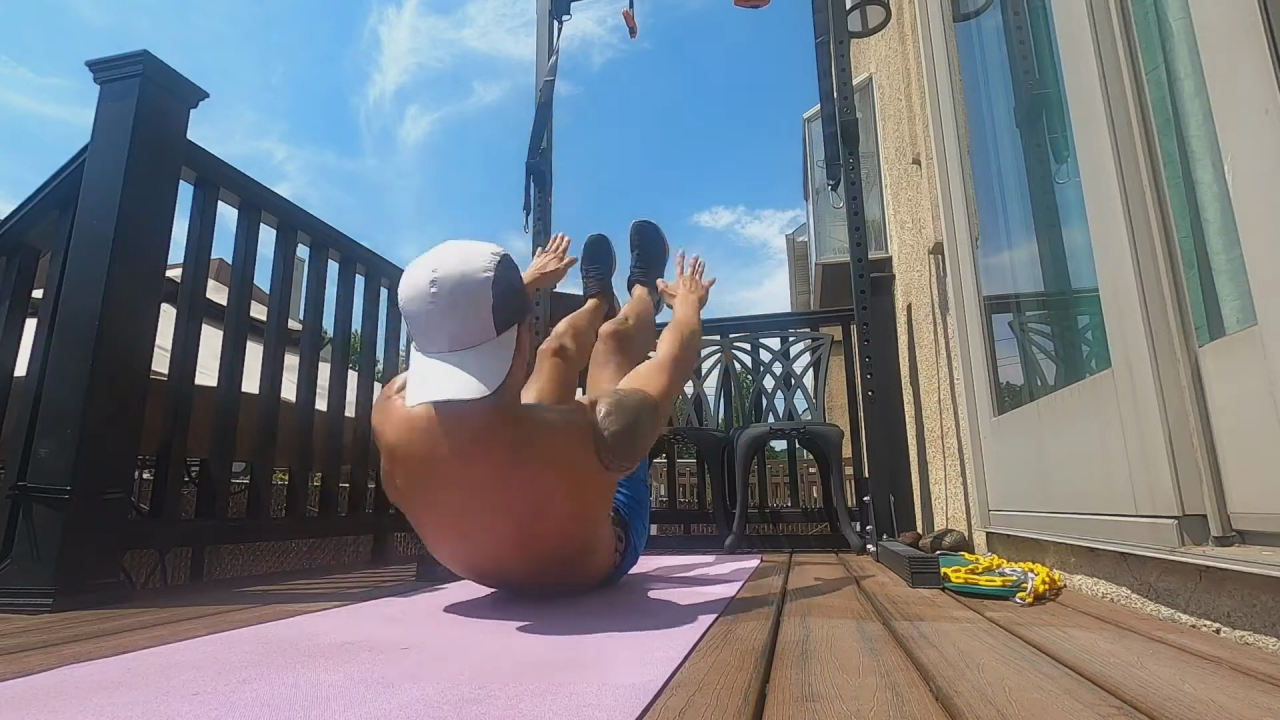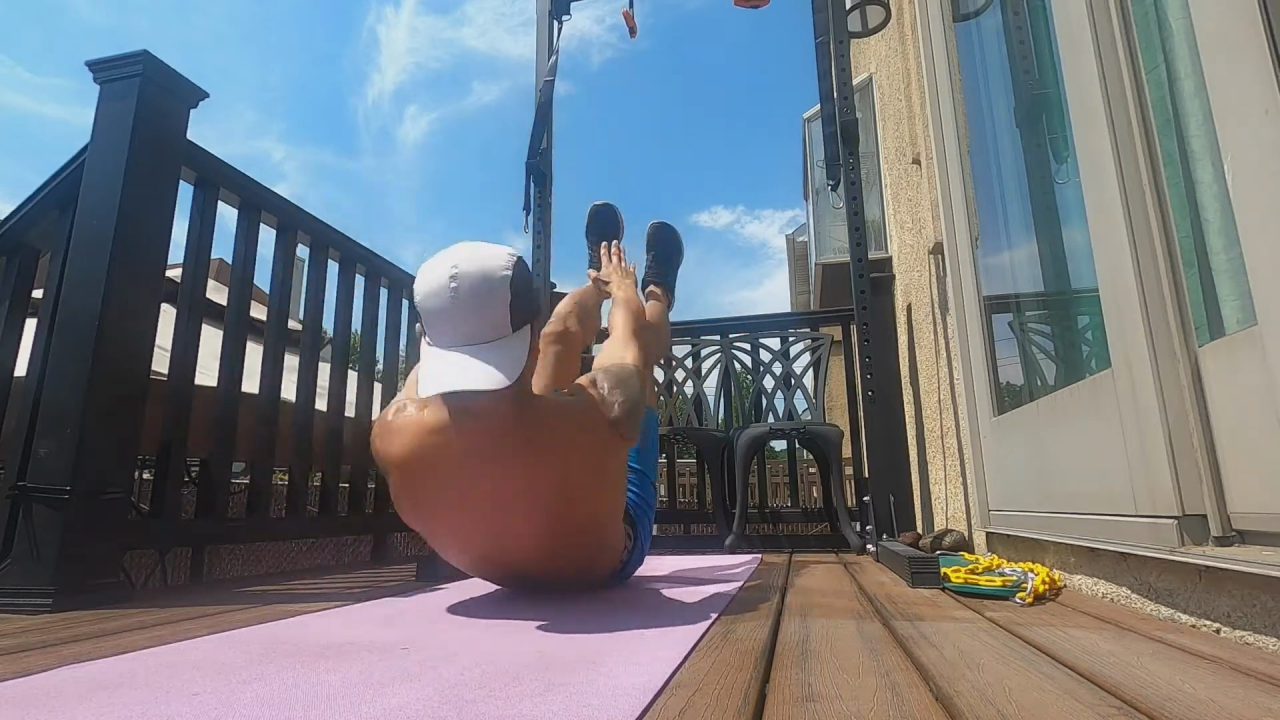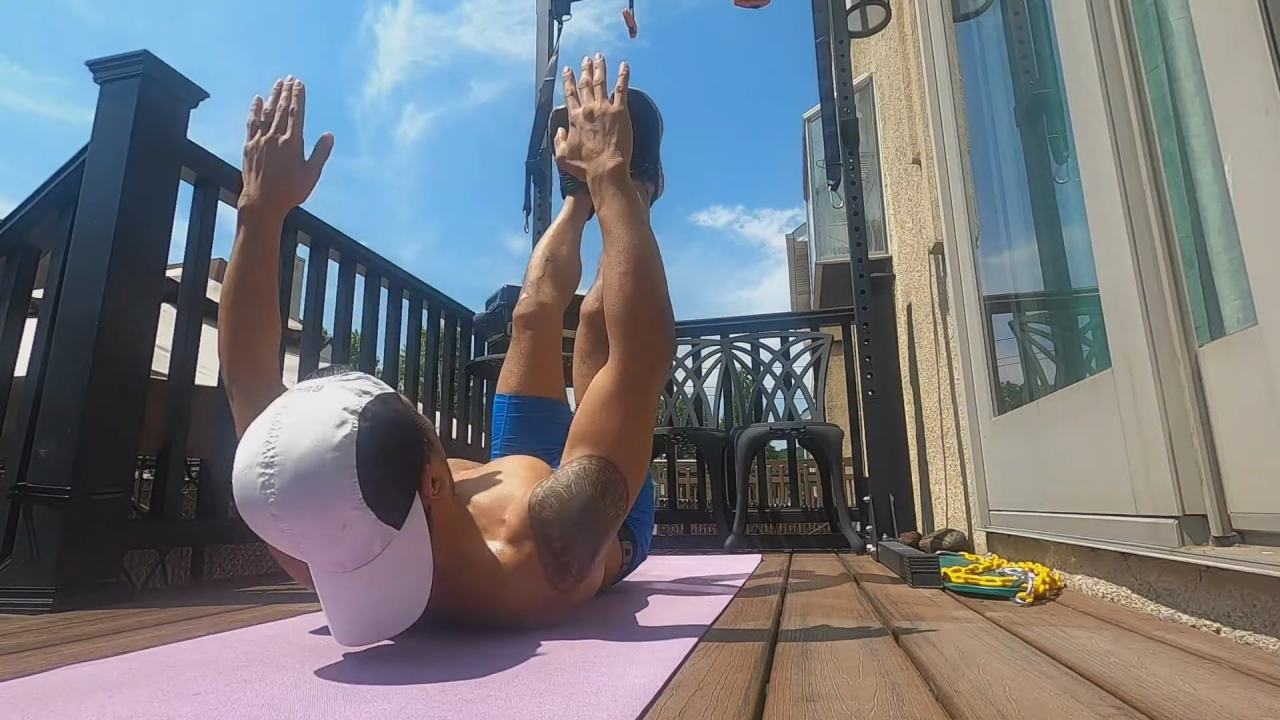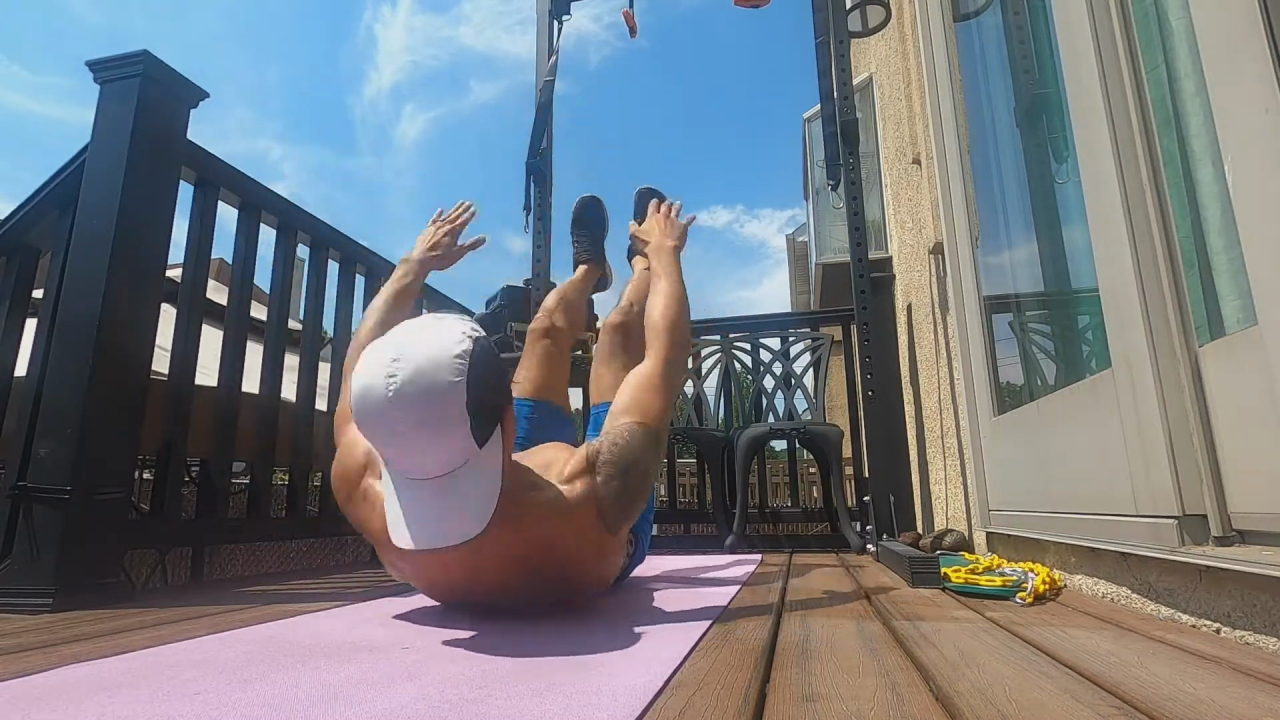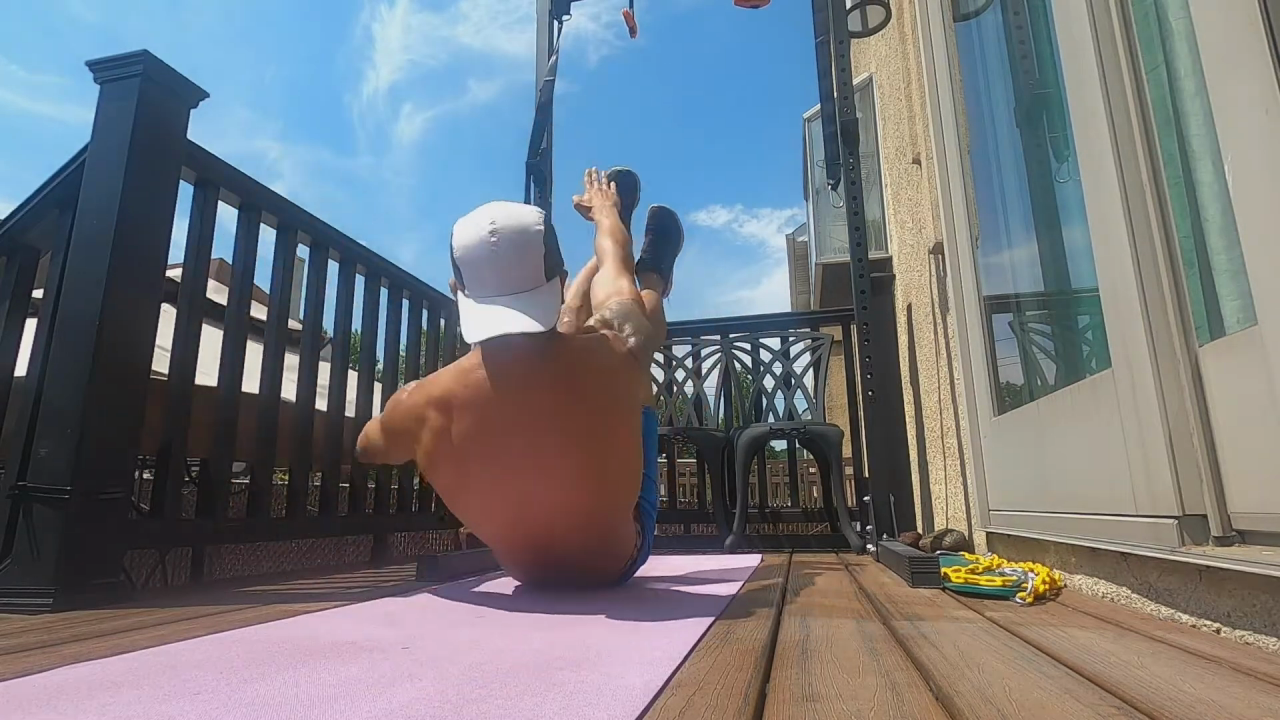
dt=1s
person 1, frame 1
left shoulder: (392, 412)
right shoulder: (588, 434)
left elbow: (457, 327)
right elbow: (672, 365)
left wrist: (527, 283)
right wrist: (686, 304)
right hip: (594, 562)
left knee: (559, 348)
right knee: (616, 336)
left ankle: (599, 303)
right ankle: (643, 291)
person 1, frame 2
left shoulder: (395, 435)
right shoulder: (600, 405)
right elbow: (627, 333)
left wrist: (451, 332)
right wrist: (625, 289)
right hip: (603, 565)
left knee: (562, 335)
right knee: (636, 341)
left ankle: (598, 282)
right ankle: (656, 296)
person 1, frame 3
left shoulder: (304, 542)
right shoulder: (544, 556)
left elbow: (245, 374)
right elbow: (646, 351)
left wrist: (261, 211)
right wrist: (611, 174)
left hip: (513, 497)
right hip: (611, 543)
left knee: (533, 313)
right knee: (602, 315)
left ankle: (579, 198)
right ankle: (635, 185)
person 1, frame 4
left shoulder: (366, 493)
right shoulder: (591, 502)
left elbow: (358, 369)
right elbow: (666, 361)
left wrist: (413, 267)
right wrist: (668, 251)
right hip: (598, 562)
left knee: (548, 328)
right knee: (620, 329)
left ankle: (589, 269)
right ankle: (646, 261)
person 1, frame 5
left shoulder: (424, 406)
right shoulder: (611, 355)
left elbow: (367, 444)
right elbow: (617, 268)
right wrist: (603, 215)
left hip: (525, 567)
right hip: (612, 562)
left ankle: (626, 265)
right ankle: (654, 278)
